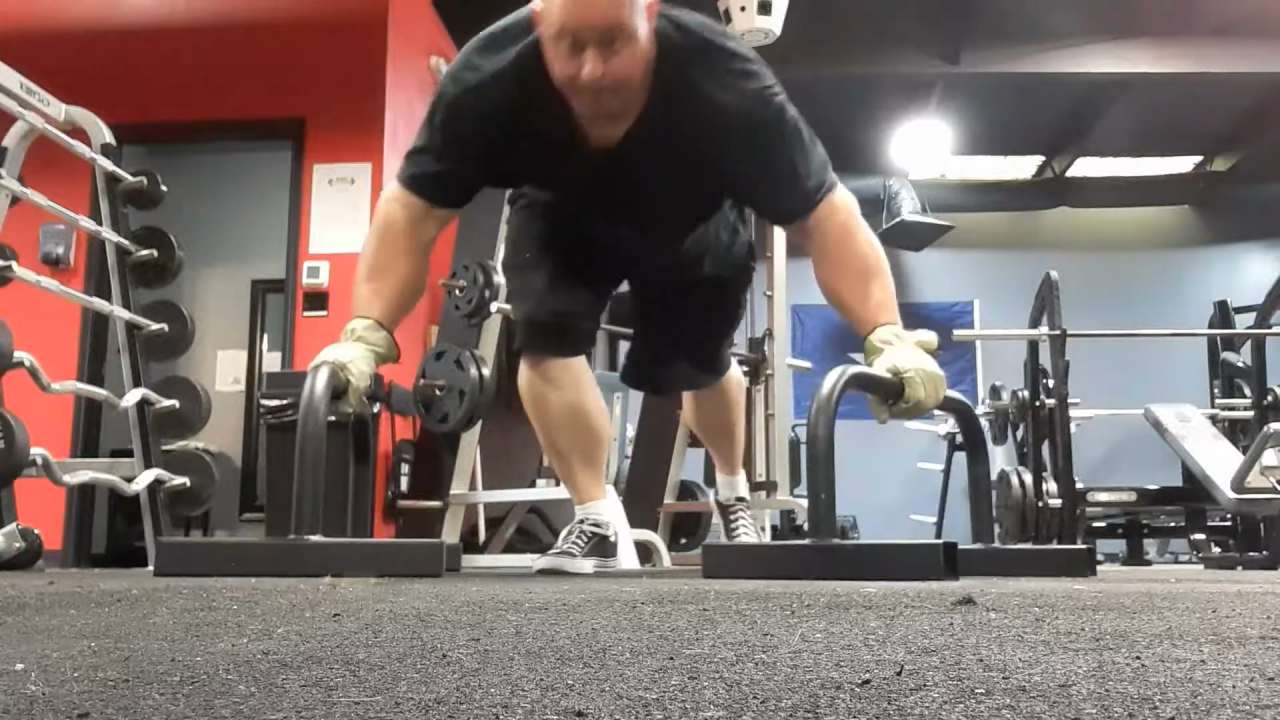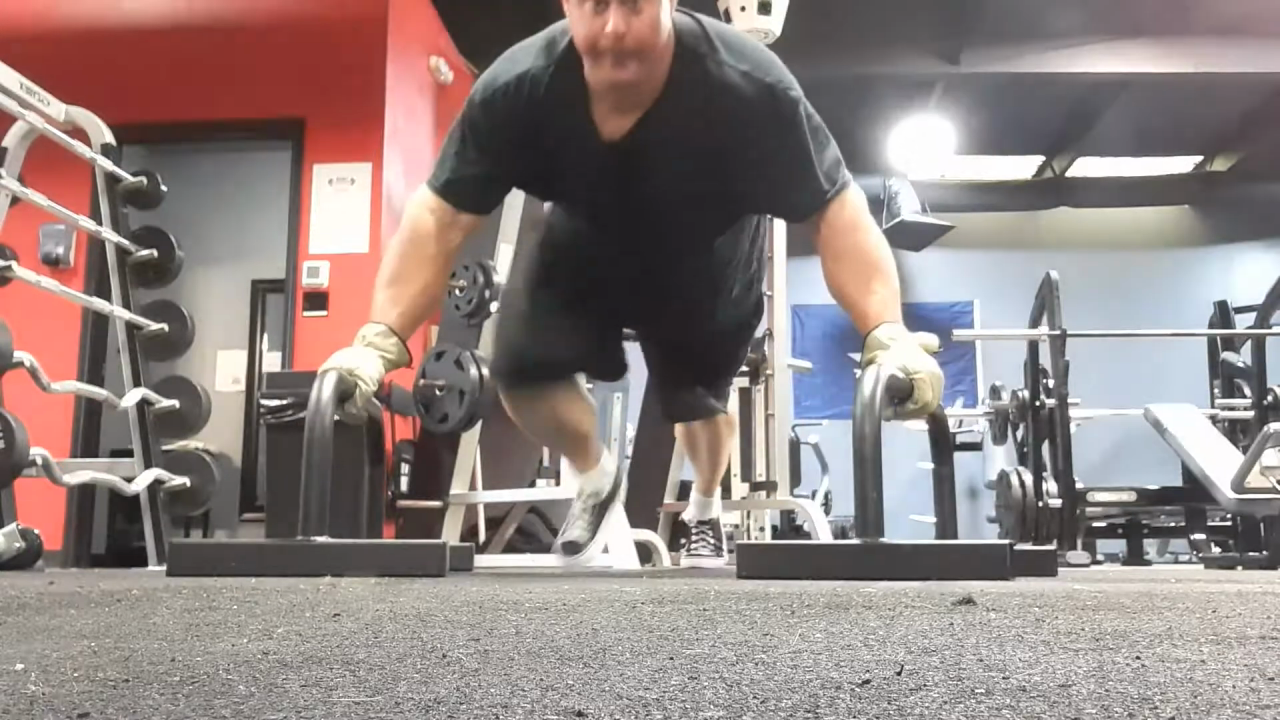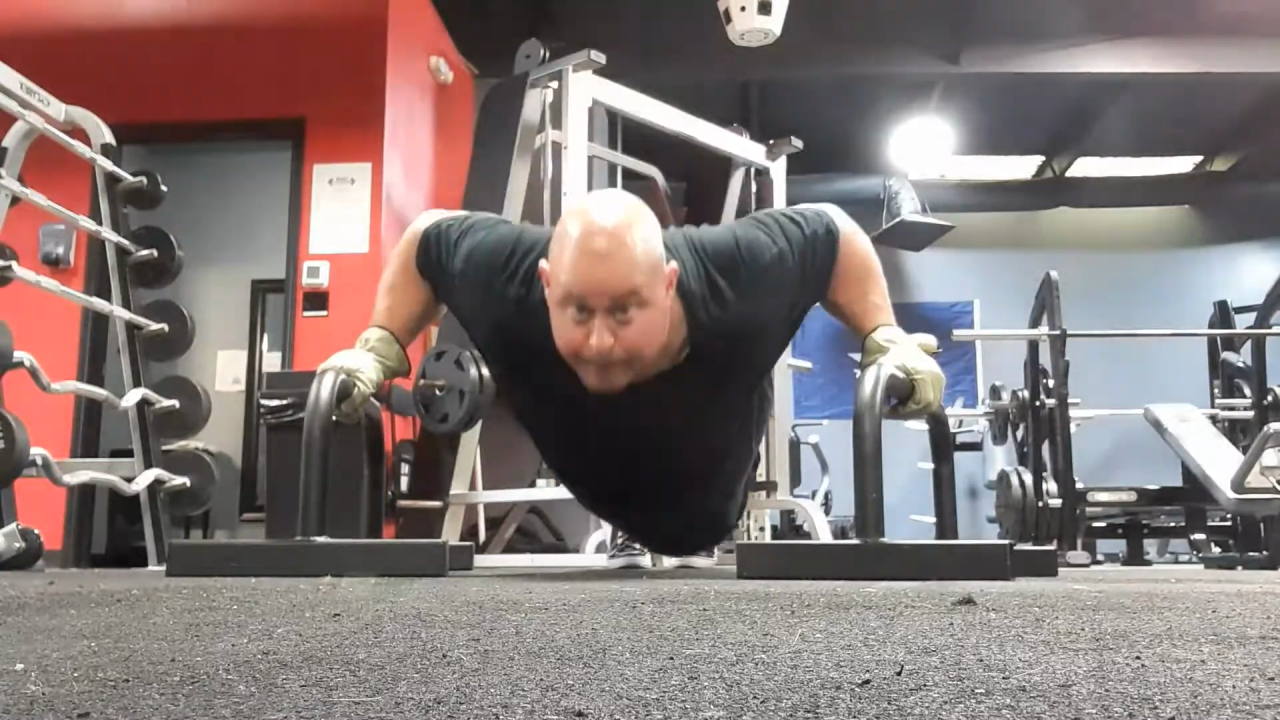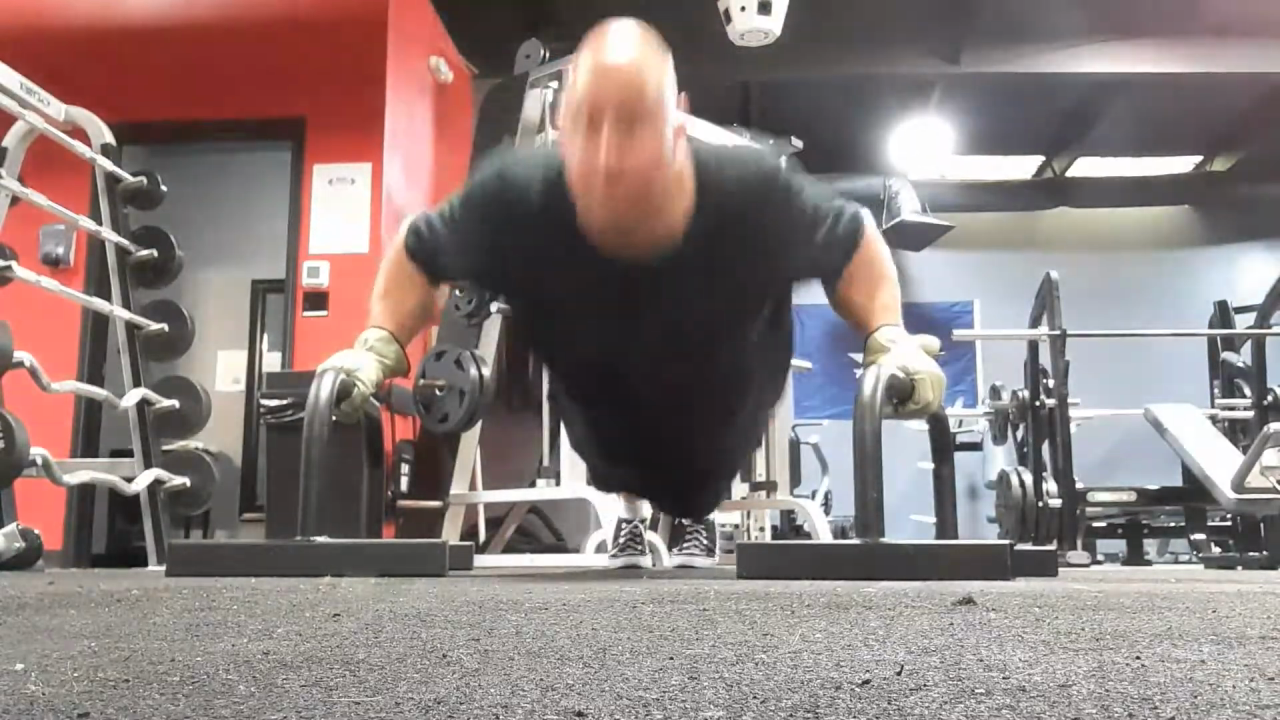
dt=1s
person 1, frame 1
left shoulder: (726, 85)
right shoulder: (488, 80)
left elbow: (825, 217)
right elbow: (411, 214)
left wrist: (889, 339)
right wrist: (366, 336)
left hip: (693, 231)
right hip: (563, 221)
left knee: (703, 367)
right knee: (547, 339)
left ankle: (731, 490)
right ankle: (593, 523)
person 1, frame 2
left shoulder: (743, 80)
right shoulder: (518, 84)
left elbow: (835, 211)
right elbow: (441, 218)
left wrist: (889, 336)
right wrist: (379, 341)
left hip: (707, 254)
right hip: (589, 243)
left knee: (700, 396)
right knee: (524, 371)
left ankle: (704, 513)
right ankle: (595, 476)
person 1, frame 3
left shoulder: (738, 279)
right shoulder: (505, 281)
left elbow: (832, 233)
right elbow: (425, 240)
left wrist: (888, 341)
right wrist: (378, 349)
left ankle: (697, 537)
right ankle: (627, 530)
person 1, frame 4
left shoulder: (755, 197)
right shoulder: (511, 200)
left elbow: (851, 240)
right elbow: (420, 254)
left wrist: (890, 340)
right wrist: (377, 348)
left hip: (720, 417)
right hip: (601, 407)
left knee: (697, 499)
right knee: (620, 477)
left ankle: (697, 527)
right ankle: (631, 520)
